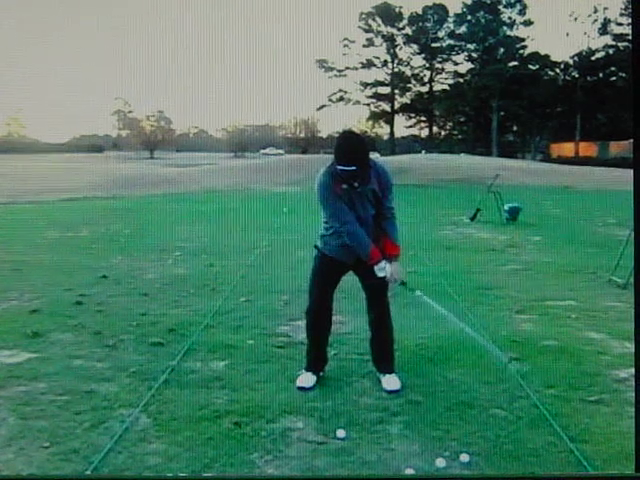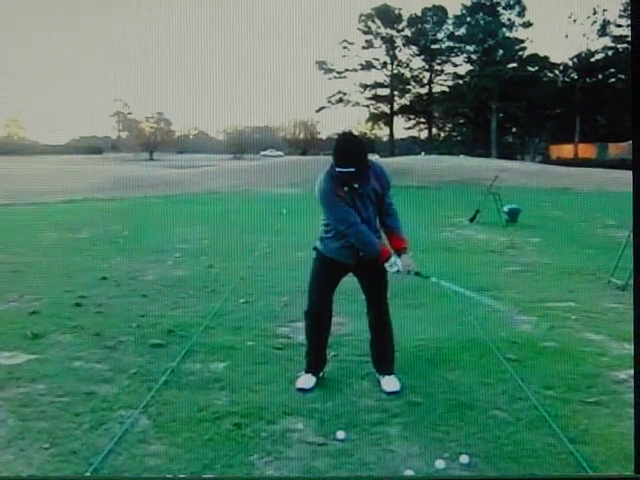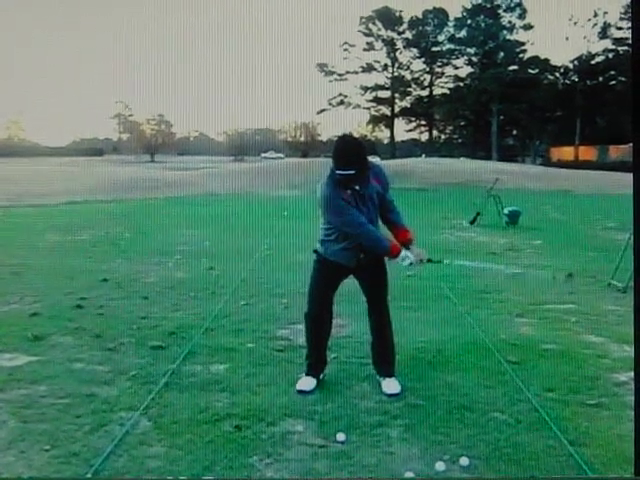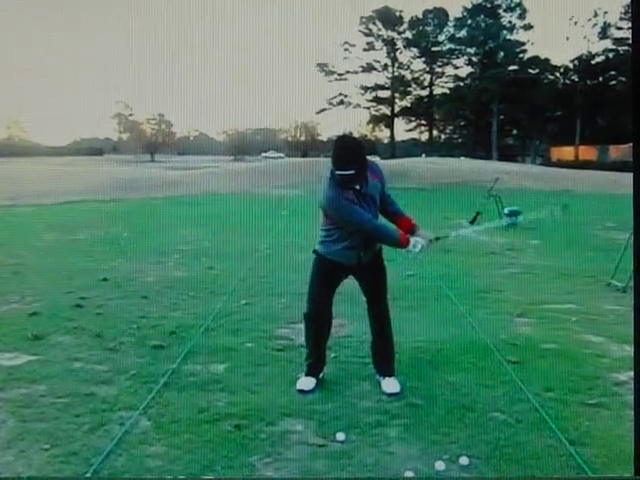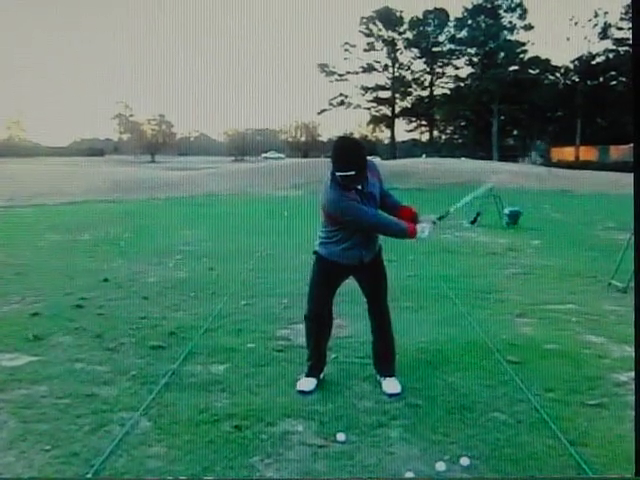
dt=1s
person 1, frame 1
left shoulder: (379, 173)
right shoulder: (327, 181)
left elbow: (387, 215)
right elbow: (347, 225)
left wrist: (392, 258)
right wrist: (377, 261)
left hip: (373, 252)
right hip: (333, 251)
left knee: (379, 309)
right knee: (317, 308)
left ankle: (386, 369)
right ankle: (314, 367)
person 1, frame 2
left shoulder: (376, 173)
right shoulder: (327, 186)
left elbow: (387, 212)
right elbow: (352, 227)
left wrist: (401, 250)
right wrist: (387, 256)
left hip: (370, 253)
right hip: (333, 252)
left knee: (379, 311)
right knee: (316, 310)
left ankle: (385, 370)
right ankle: (313, 368)
person 1, frame 3
left shoulder: (375, 173)
right shoulder: (330, 191)
left elbow: (388, 209)
right elbow: (361, 229)
left wrist: (409, 243)
right wrist: (397, 252)
left hip: (369, 255)
right hip: (333, 256)
left knee: (380, 313)
right knee: (316, 313)
left ankle: (386, 372)
right ankle: (314, 370)
person 1, frame 4
left shoulder: (373, 171)
right shoulder: (334, 195)
left elbow: (385, 202)
right elbow: (370, 227)
left wrist: (413, 228)
right wrist: (407, 242)
left hip: (368, 255)
right hip: (332, 257)
left knee: (380, 313)
right knee: (316, 312)
left ankle: (386, 372)
right ankle: (313, 370)
person 1, frame 5
left shoulder: (370, 169)
right shoulder: (336, 197)
left elbow: (383, 197)
right elbow: (377, 223)
left wrist: (414, 216)
right wrist: (414, 230)
left hip: (368, 255)
right hip: (332, 258)
left knee: (380, 313)
right knee: (317, 313)
left ankle: (386, 372)
right ankle: (314, 370)
